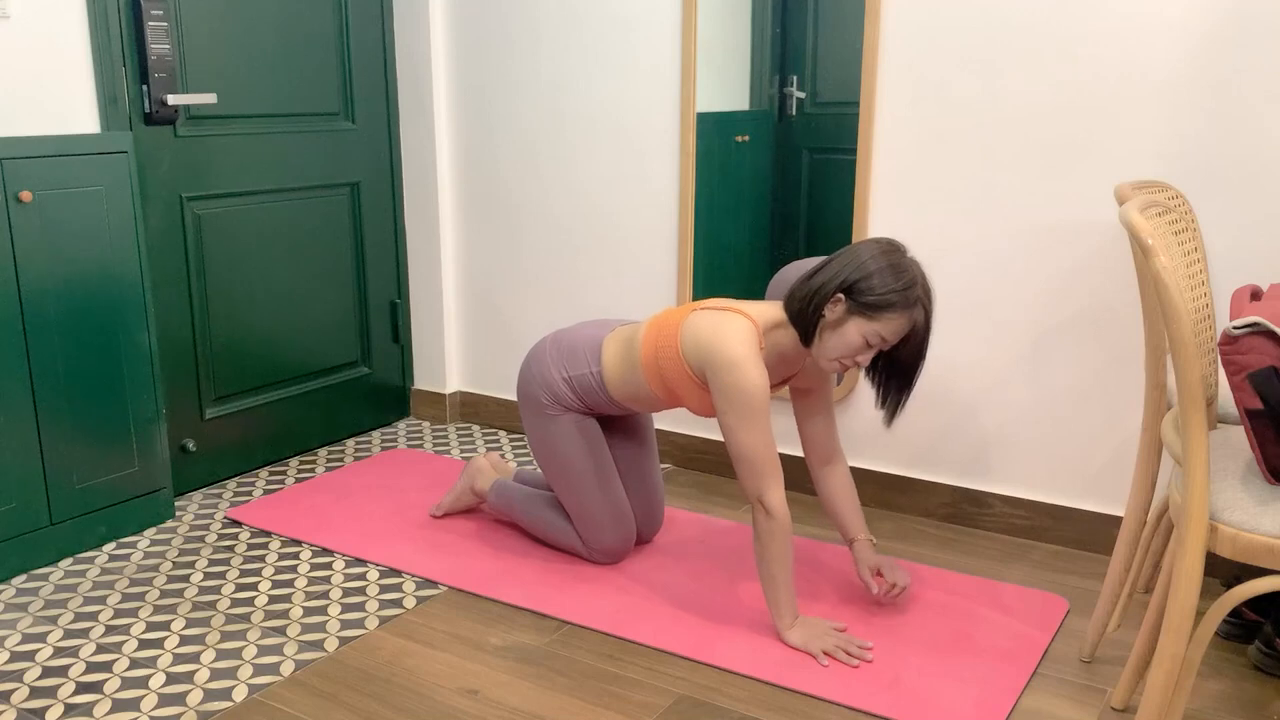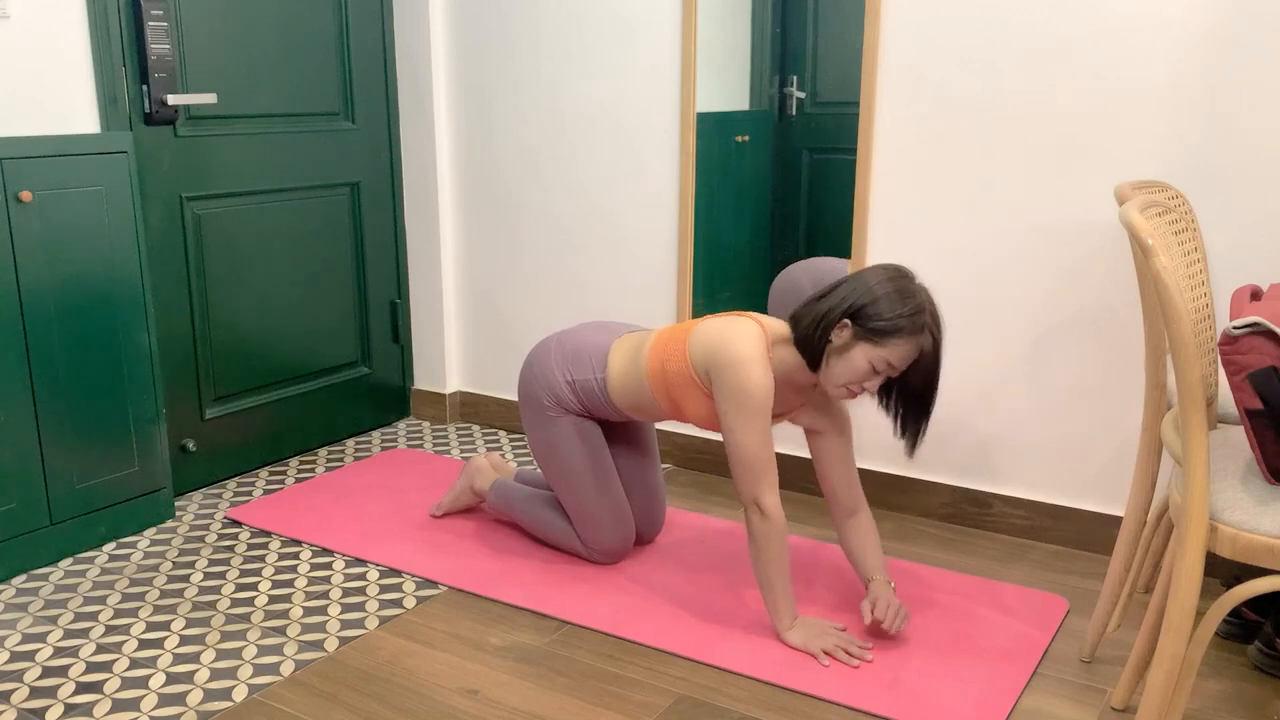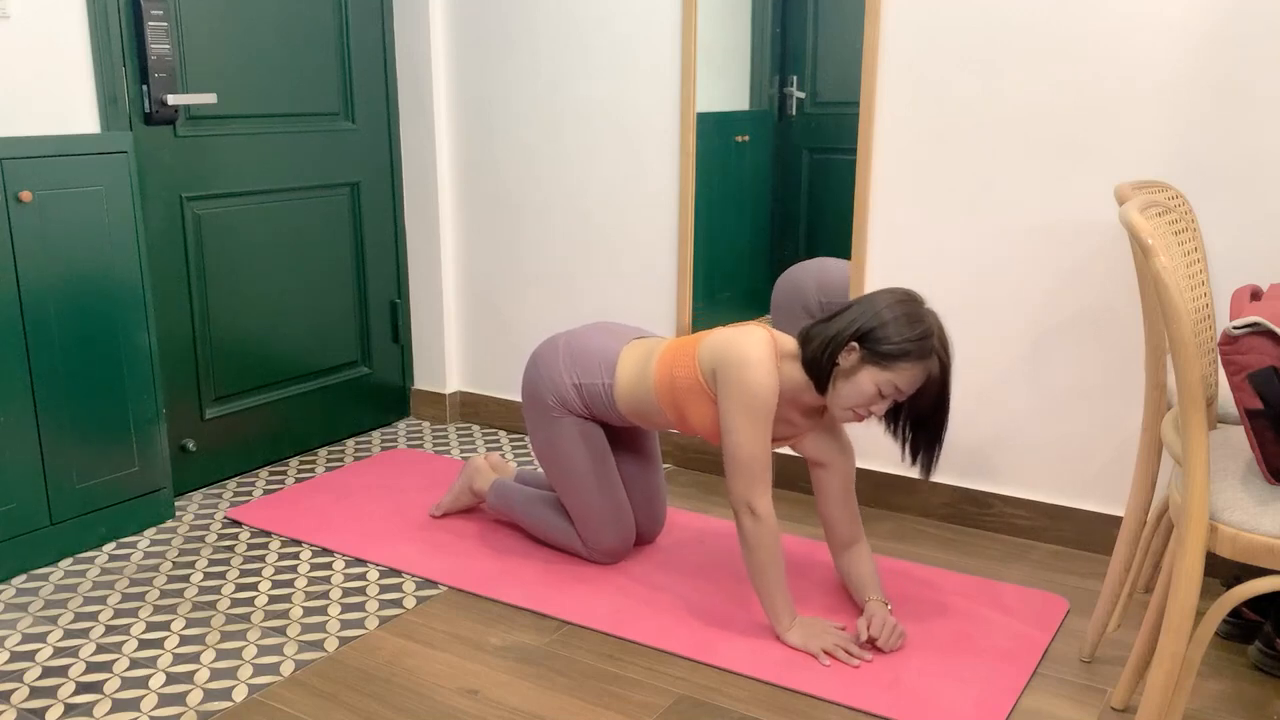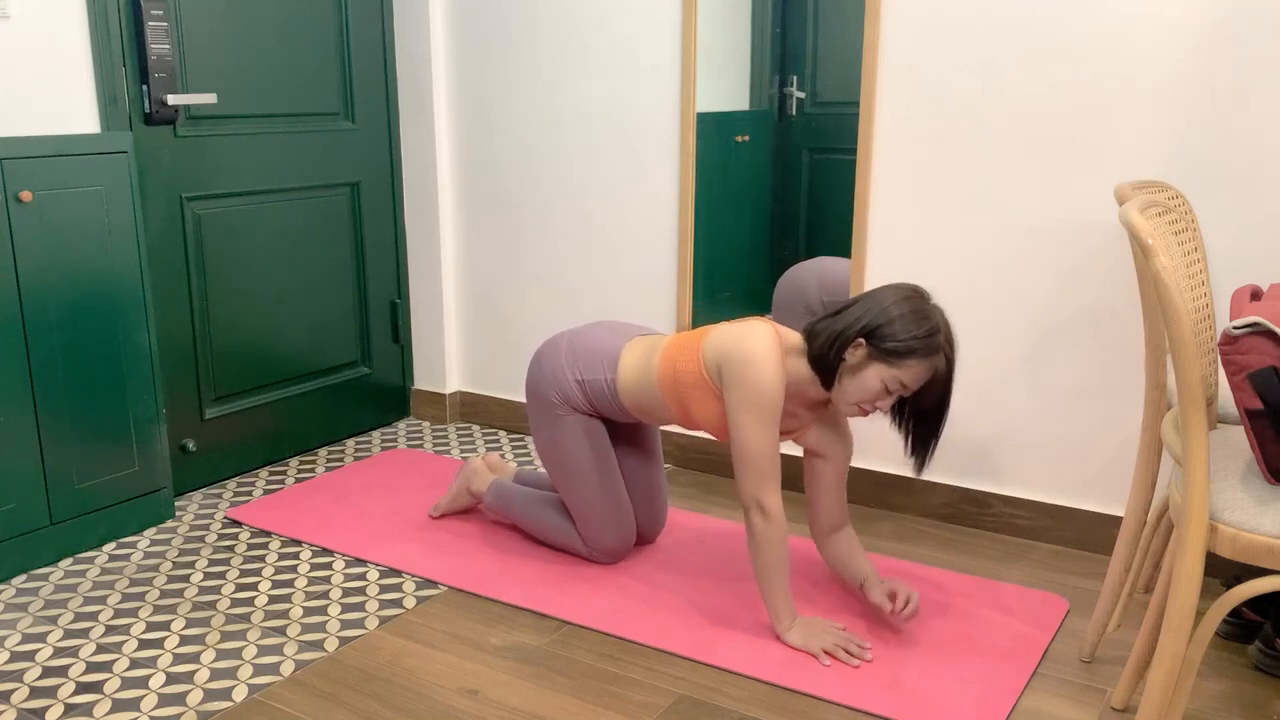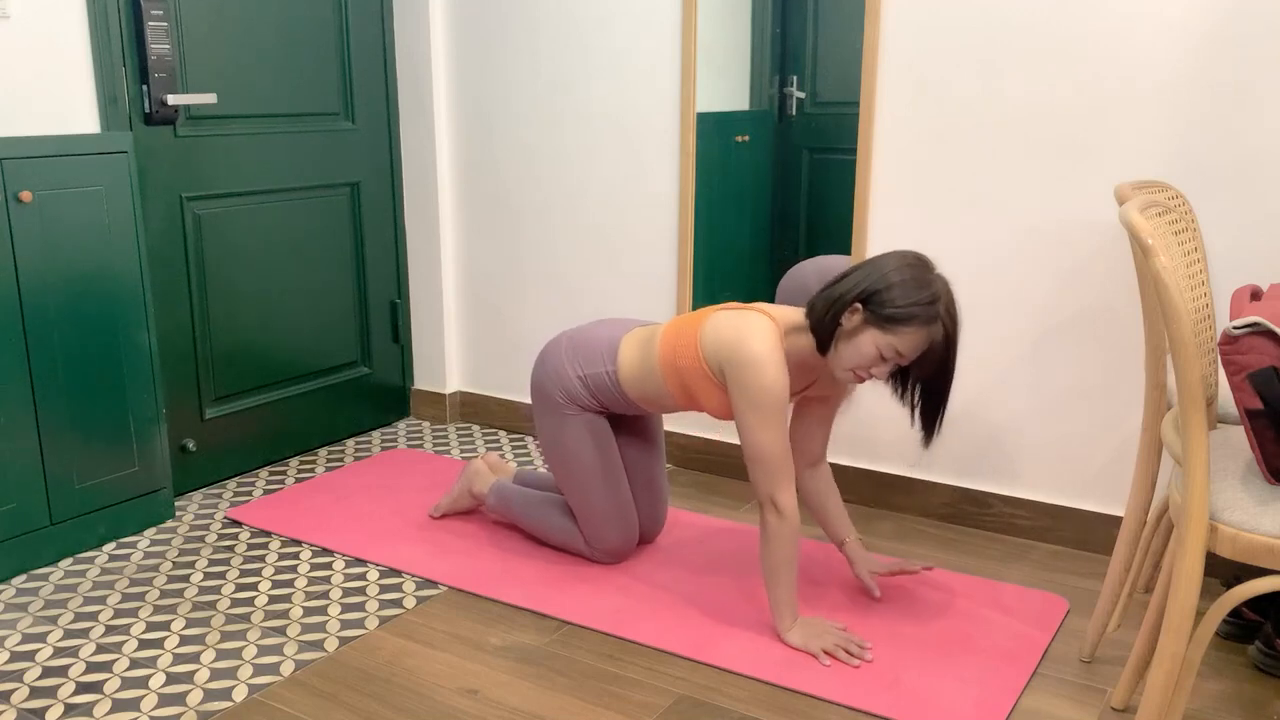
dt=0.5s
person 1, frame 1
left shoulder: (811, 350)
right shoulder: (736, 349)
left elbow: (826, 460)
right elbow: (767, 500)
left wrist: (862, 546)
right wrist: (789, 623)
left hip: (612, 382)
right hip: (557, 383)
left knee: (644, 529)
right knee: (608, 543)
left ankle: (508, 473)
right ankle: (486, 483)
person 1, frame 2
left shoulder: (819, 406)
right shoulder: (745, 356)
left elbow: (851, 511)
right elbow: (761, 505)
left wrist: (878, 584)
right wrist: (789, 624)
left hip: (613, 370)
right hip: (558, 380)
left knee: (645, 530)
right knee: (608, 543)
left ankle: (507, 474)
right ankle: (486, 482)
person 1, frame 3
left shoulder: (823, 435)
right shoulder: (753, 364)
left elbow: (848, 543)
right elbow: (752, 508)
left wrist: (875, 604)
right wrist: (787, 624)
left hip: (616, 368)
right hip: (564, 381)
left knee: (646, 529)
right knee: (608, 543)
left ankle: (505, 473)
right ankle: (484, 484)
person 1, frame 4
left shoulder: (827, 425)
right shoulder: (759, 361)
left elbow: (831, 530)
right elbow: (762, 507)
left wrist: (871, 583)
right wrist: (788, 624)
left hip: (620, 369)
right hip: (567, 378)
left knee: (646, 529)
right knee: (609, 543)
left ankle: (504, 473)
right ankle: (482, 485)
person 1, frame 5
left shoulder: (830, 368)
right shoulder: (760, 354)
left elbow: (808, 467)
right elbow: (777, 502)
left wrist: (854, 551)
right wrist: (789, 624)
left hip: (622, 373)
right hip: (571, 378)
left knee: (646, 529)
right knee: (611, 544)
left ankle: (503, 473)
right ankle: (483, 486)
